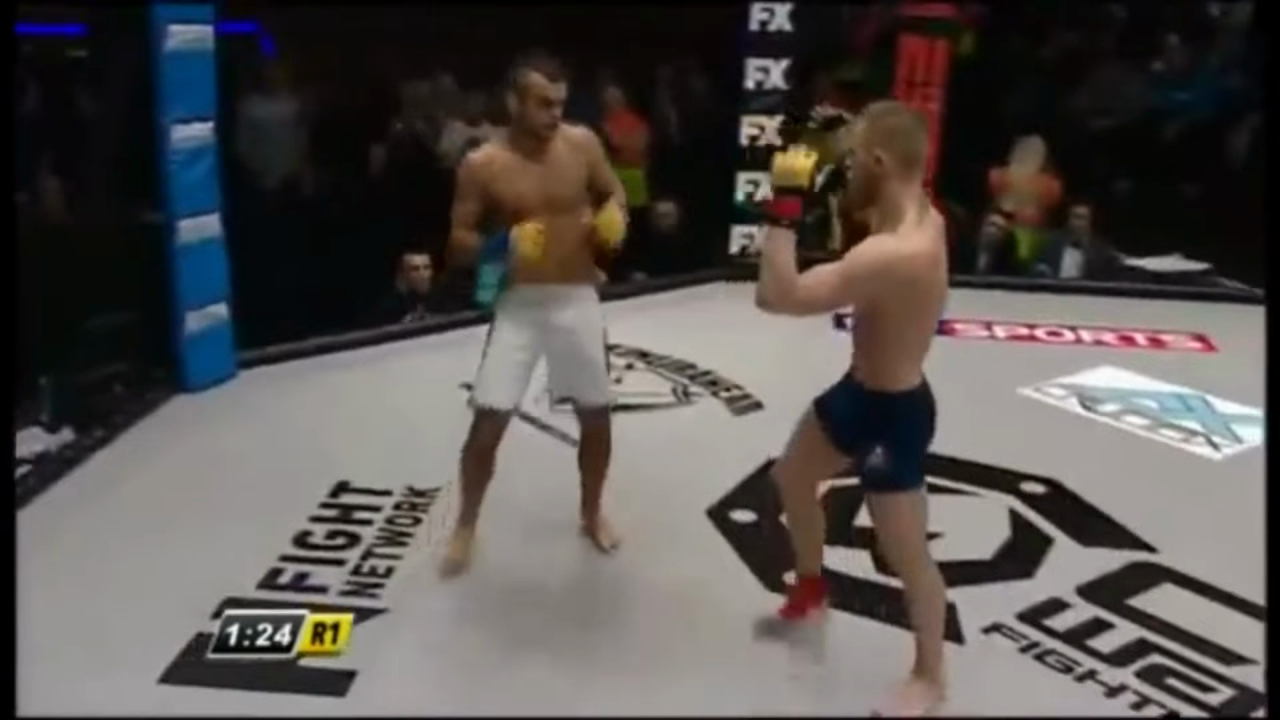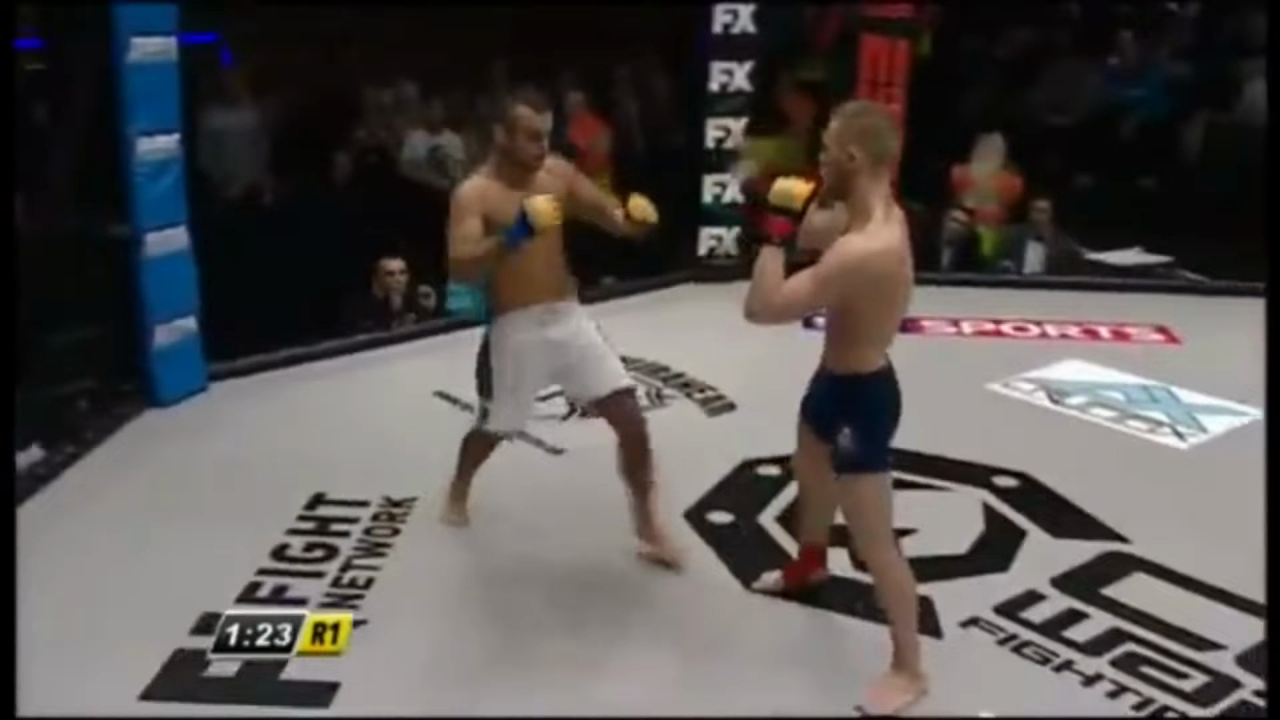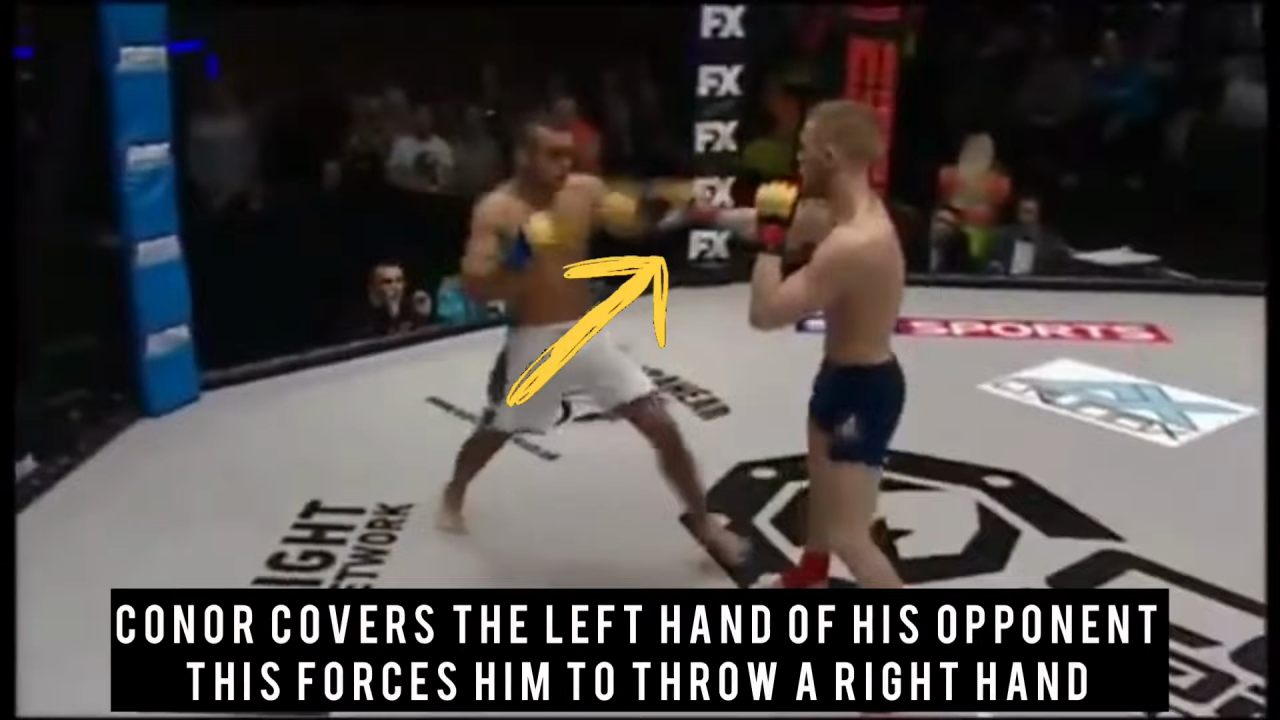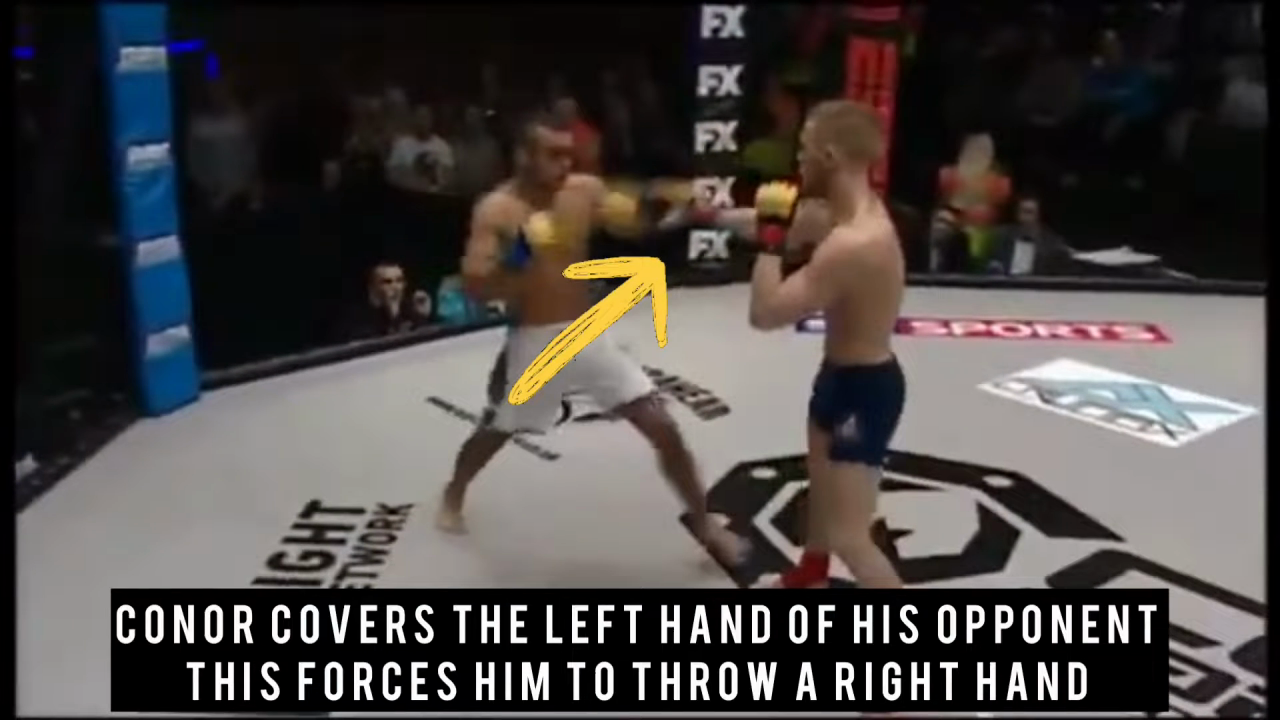
dt=1s
person 1, frame 1
left shoulder: (894, 255)
right shoulder: (918, 215)
left elbow: (775, 295)
right elbow: (864, 207)
left wrist: (787, 205)
right wrist: (839, 157)
left hip: (893, 414)
right hip: (859, 389)
left knee: (906, 555)
right knee: (791, 478)
right ankle: (808, 594)
person 1, frame 2
left shoulder: (864, 251)
right shoulder: (877, 213)
left elbow: (762, 308)
right elbow: (814, 233)
left wrist: (778, 226)
right wrist: (789, 217)
left hip: (861, 397)
right hip: (837, 378)
left knee: (873, 539)
right knee: (810, 472)
left ankle: (908, 669)
right ankle: (809, 565)
person 1, frame 3
left shoulder: (853, 244)
right shoulder: (847, 207)
left elbow: (764, 313)
right elbow: (779, 222)
left wrist: (770, 235)
right wrist: (713, 213)
left hip: (863, 390)
right hip: (841, 374)
left knee: (847, 536)
right knee: (821, 482)
right ankle: (810, 574)
person 1, frame 4
left shoulder: (853, 244)
right shoulder: (851, 208)
left elbow: (765, 313)
right elbow: (780, 223)
left wrist: (770, 234)
right wrist: (713, 214)
left hip: (864, 390)
right hip: (842, 374)
left knee: (848, 538)
right knee: (821, 485)
right ankle: (809, 577)
person 2, frame 1
left shoulder: (582, 144)
right shoulder: (482, 164)
left elbow: (613, 191)
right elbow: (458, 238)
left wrist: (612, 216)
right wrist: (500, 246)
left hip: (578, 300)
right hip: (519, 305)
left knee: (597, 419)
right knee: (488, 422)
left ankle: (591, 511)
right ankle: (466, 524)
person 2, frame 2
left shoulder: (558, 172)
right shoulder: (474, 193)
left elbow: (609, 213)
right elbow: (462, 267)
left wrist: (634, 216)
right wrist: (515, 234)
left hip: (570, 318)
right hip: (516, 329)
left knee: (631, 420)
right knee: (493, 429)
left ankle: (647, 526)
right ankle: (458, 491)
person 2, frame 3
left shoulder: (585, 190)
right shoulder: (495, 210)
left elbow: (635, 223)
right elbow: (476, 285)
left wrist: (650, 210)
right wrist: (517, 257)
left hip: (590, 334)
right hip: (534, 342)
left knee: (662, 427)
right knee: (495, 431)
left ankle: (704, 523)
right ankle: (453, 495)
person 2, frame 4
left shoulder: (585, 190)
right shoulder: (495, 210)
left elbow: (636, 221)
right elbow: (475, 285)
left wrist: (659, 206)
right wrist: (515, 262)
left hip: (589, 335)
right hip: (534, 342)
left knee: (663, 427)
right knee: (495, 431)
left ankle: (704, 523)
right ankle: (453, 495)
